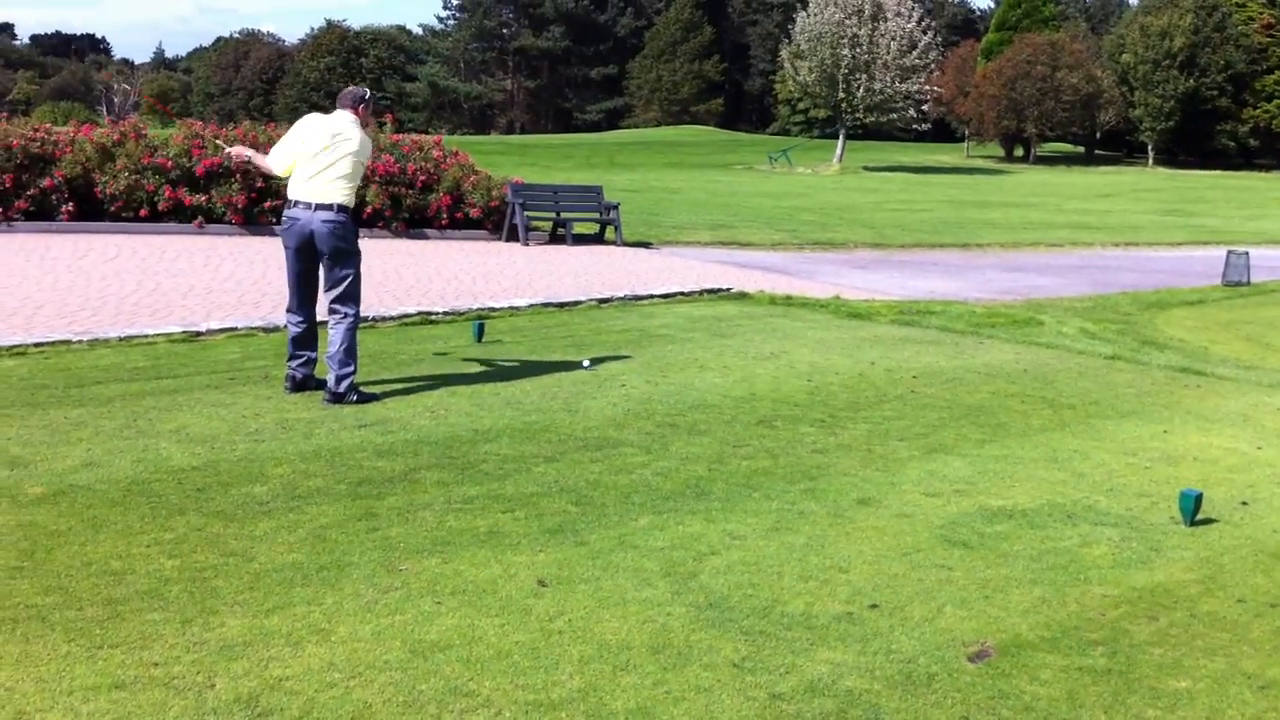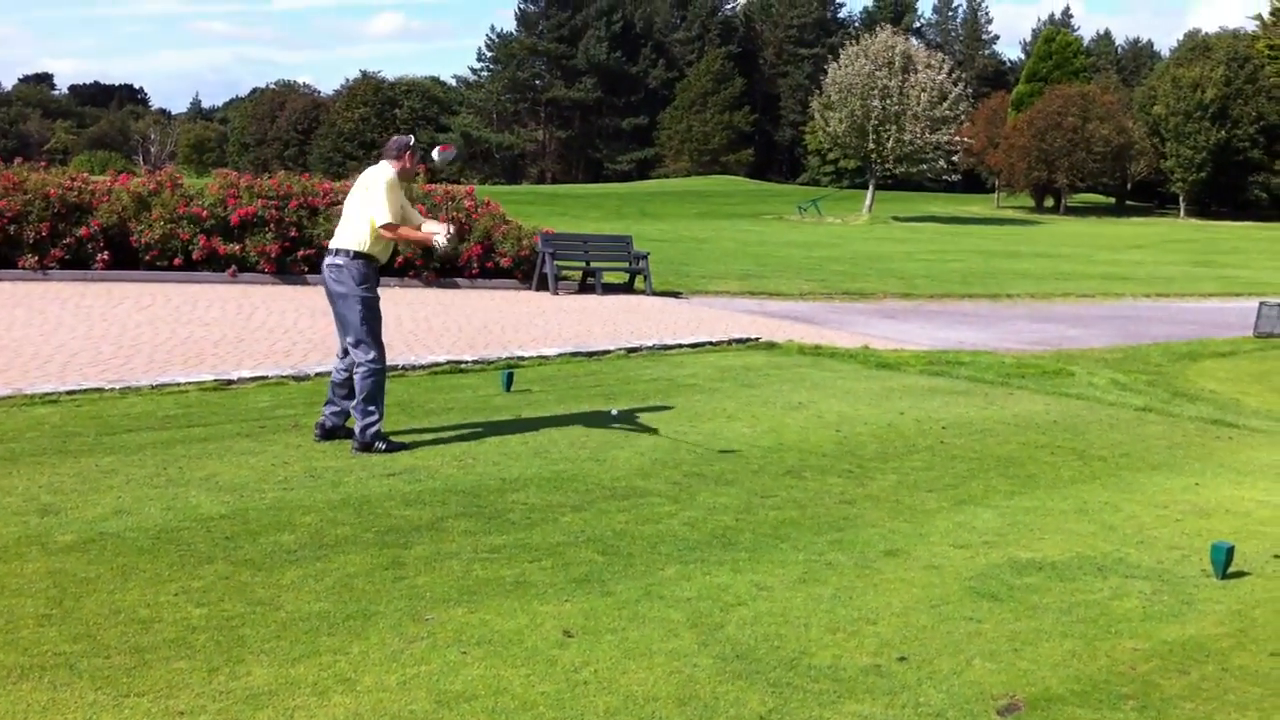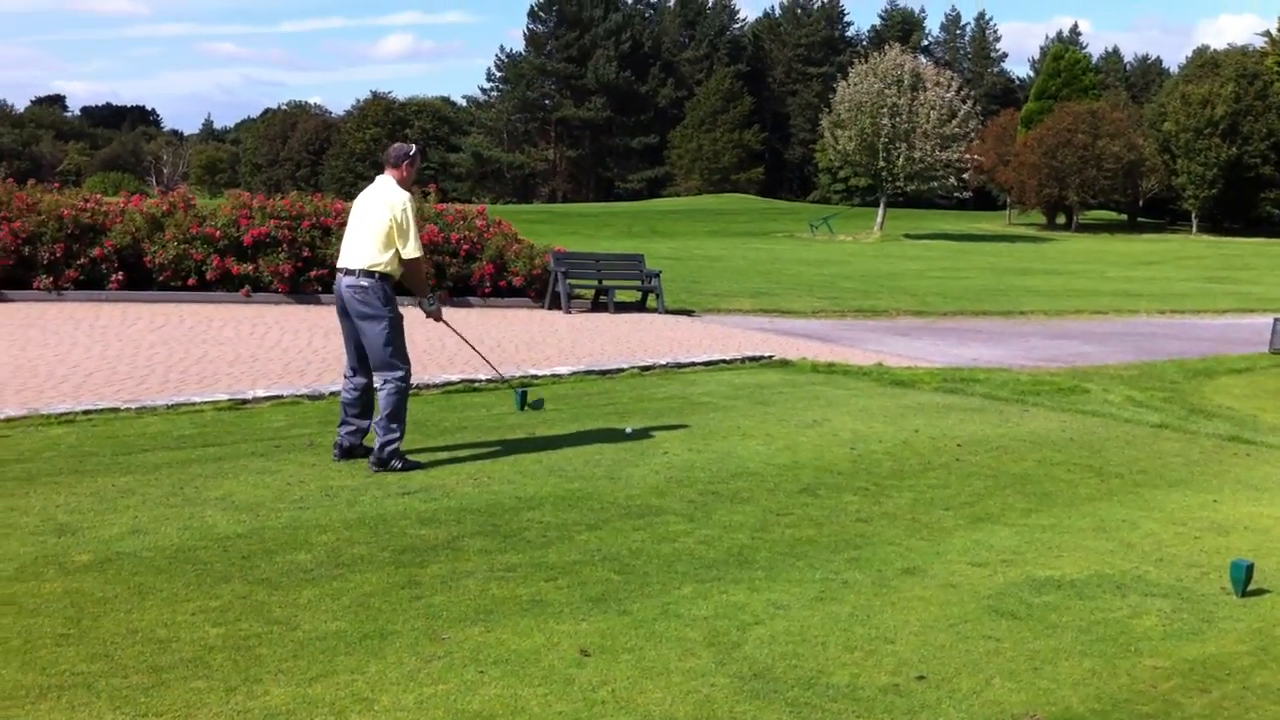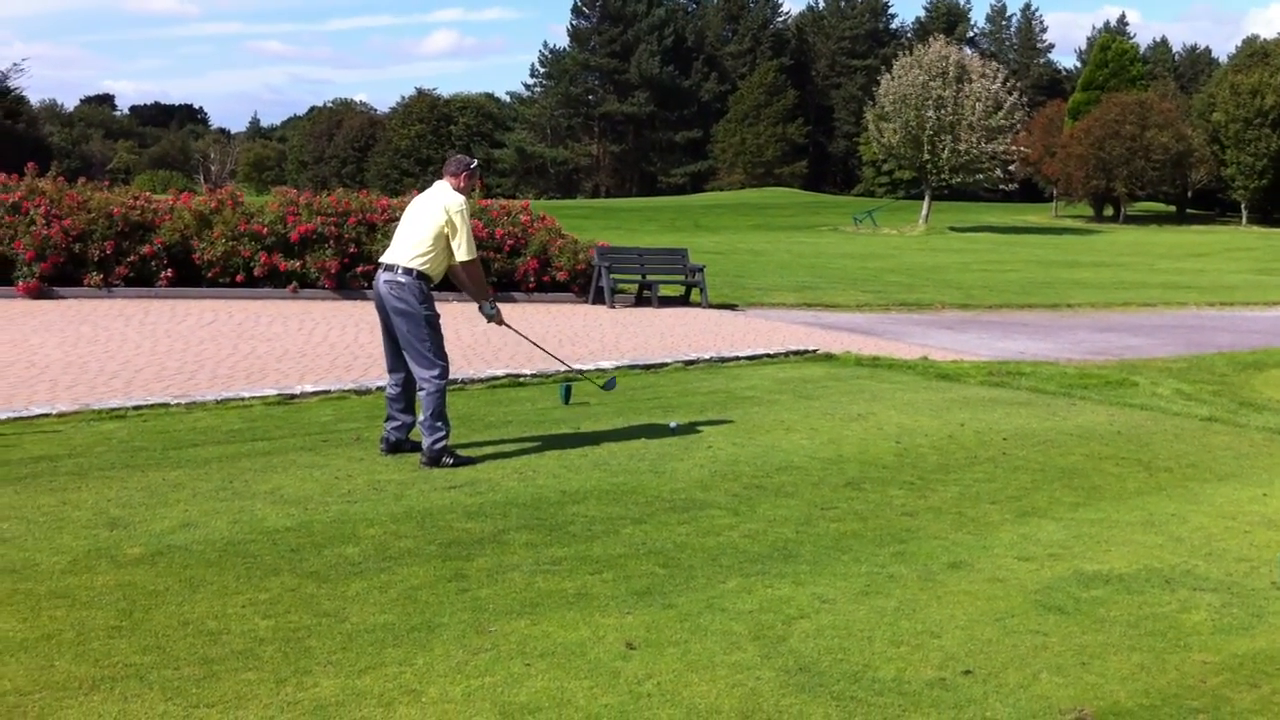
dt=1s
person 1, frame 1
left shoulder: (312, 122)
right shoulder: (365, 143)
left elbow: (278, 165)
left wrist: (248, 154)
left hip: (295, 216)
right hip: (335, 220)
left knee: (300, 304)
right knee: (343, 308)
left ankle: (298, 374)
right ankle: (340, 386)
person 1, frame 2
left shoulder: (393, 184)
right shoulder: (380, 177)
left elbow: (412, 222)
right elbow: (386, 229)
left wrist: (435, 228)
right wrist: (430, 238)
left hip: (351, 267)
right hip: (351, 268)
left knee: (353, 351)
right knee: (369, 353)
left ankle: (332, 421)
right ankle: (368, 434)
person 1, frame 3
left shoulder: (369, 193)
right shoulder: (400, 198)
right elbow: (411, 259)
left wrist: (418, 293)
right wrist: (428, 298)
left hip: (346, 283)
right hip: (370, 287)
left knee: (358, 370)
right knee: (394, 372)
left ankle: (348, 441)
right ankle: (385, 451)
person 1, frame 4
left shoulder: (427, 197)
right shoulder: (455, 202)
left elbow: (451, 263)
right elbow: (468, 262)
left wrist: (478, 298)
right wrist: (488, 302)
left hip: (385, 280)
right hip: (408, 285)
left knee: (401, 367)
right knee: (431, 369)
left ankle: (395, 436)
right ankle: (435, 448)
